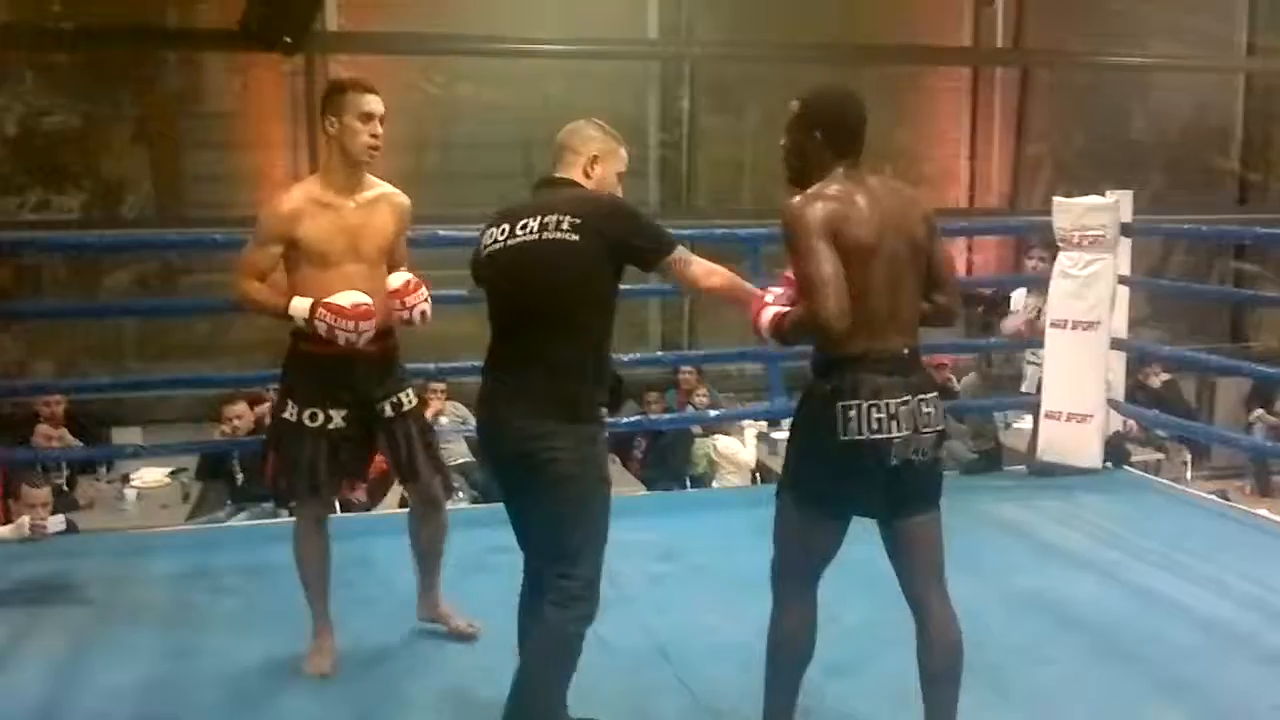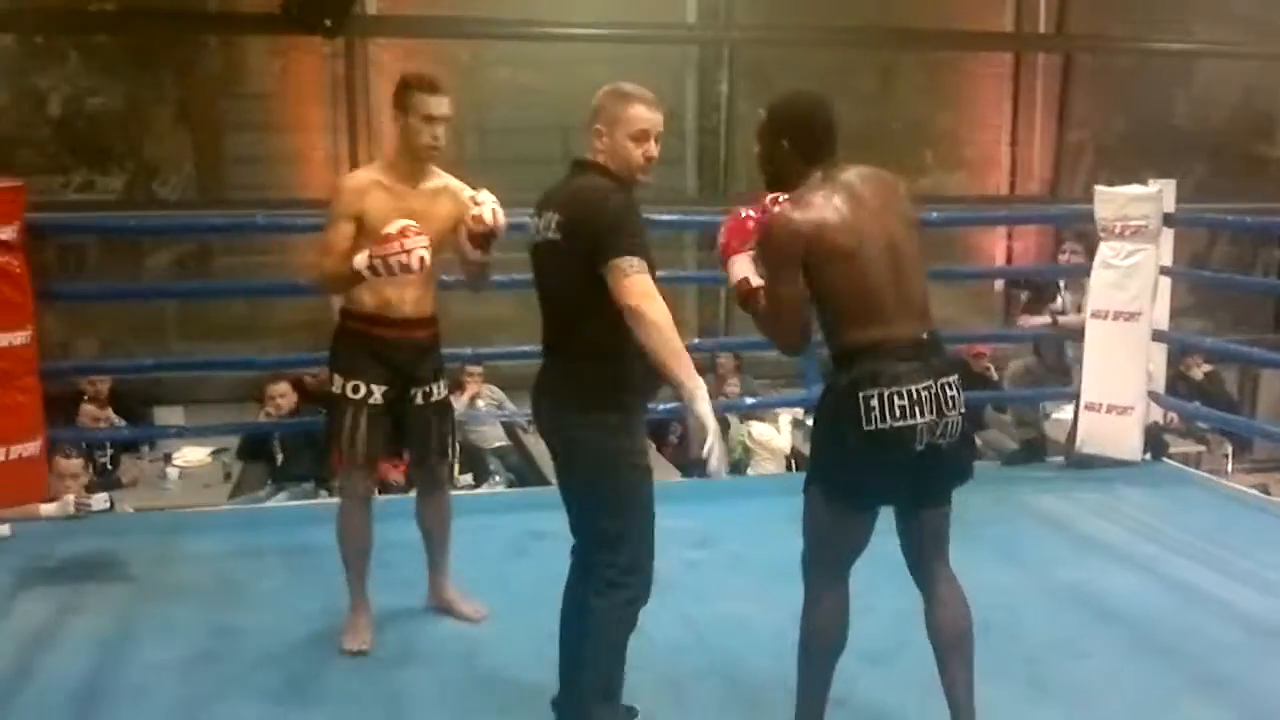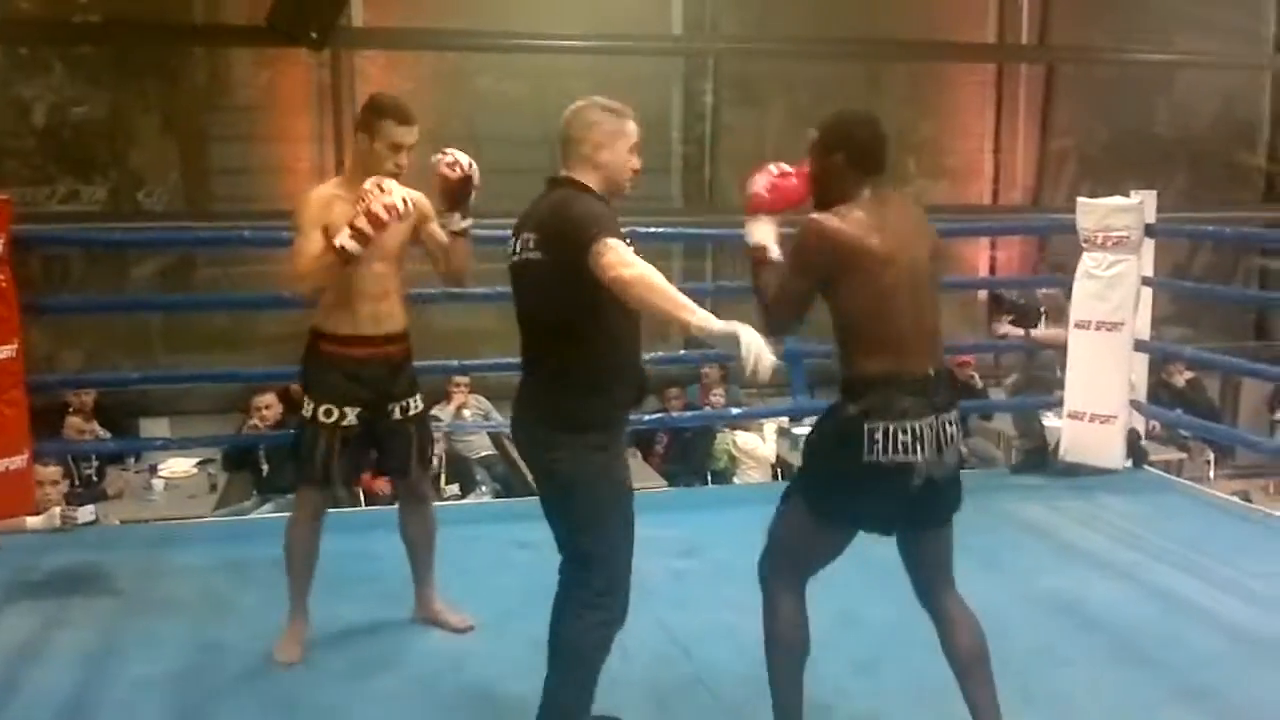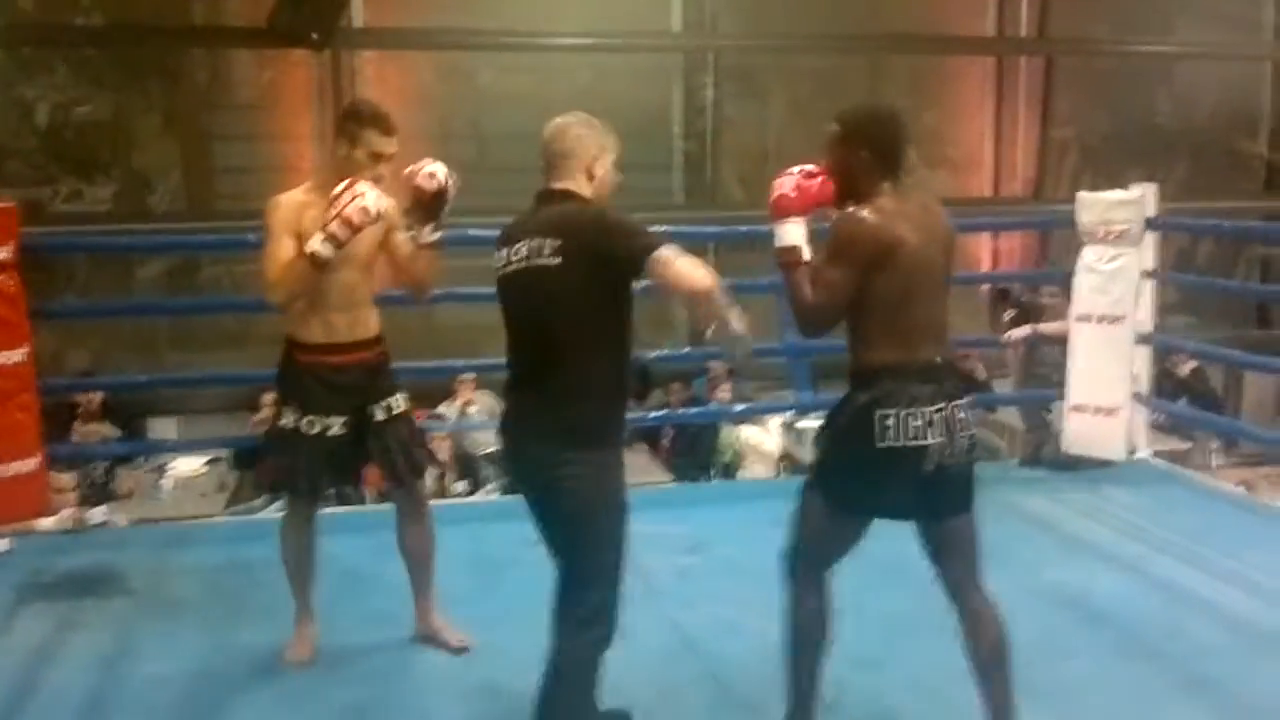
dt=0.4s
person 1, frame 1
left shoulder: (810, 209)
right shoulder: (909, 204)
left elbow: (829, 318)
right elbow: (946, 305)
left wrist: (776, 321)
left hip: (848, 404)
right hip: (914, 400)
left knee: (794, 582)
right knee: (928, 592)
person 1, frame 2
left shoulder: (790, 222)
right shoulder: (886, 185)
left elbow: (791, 337)
left wrist: (741, 266)
left hip: (871, 396)
right hip: (936, 385)
left knee: (825, 575)
right knee: (935, 569)
person 1, frame 3
left shoulder: (827, 231)
right shoulder: (917, 220)
left elbow: (778, 316)
left wrist: (761, 227)
left hip: (872, 425)
right hip: (934, 419)
left knee: (780, 574)
right knee: (939, 591)
person 1, frame 4
left shoulder: (861, 223)
right shoulder: (933, 214)
left elbow: (813, 318)
left wrist: (790, 229)
left hip: (885, 413)
right hip: (944, 406)
left knee: (806, 567)
right knee: (966, 584)
person 2, frame 1
left shoulder: (497, 228)
right shoulder: (603, 214)
right elbow: (700, 275)
left hip: (500, 417)
right hip: (563, 423)
left knee: (544, 572)
right knee: (569, 586)
person 2, frame 2
left shoulder: (558, 200)
right shoulder: (606, 202)
right elbow: (638, 301)
right wrist: (695, 390)
left hip: (566, 400)
right hip: (602, 410)
left knee: (595, 558)
right knee: (621, 571)
person 2, frame 3
left shoulder: (547, 213)
right shoulder: (578, 212)
right elbow: (621, 269)
right wrist: (711, 324)
left hip: (555, 420)
right hip: (579, 430)
left knee: (583, 575)
right knee: (599, 591)
person 2, frame 4
left shoulder: (514, 236)
right shoulder: (594, 226)
right elbow: (692, 280)
right wrist: (729, 318)
left hip: (528, 436)
right hip: (578, 443)
left knee: (578, 585)
right knee: (588, 606)
person 3, frame 1
left shoulder: (395, 204)
right shoulder: (291, 209)
right elbow: (247, 283)
left wrist: (410, 292)
right wrist: (306, 309)
left hip: (382, 360)
right hip: (317, 366)
left knee: (430, 488)
right knee: (312, 505)
left ankle: (432, 599)
right ankle: (322, 631)
person 3, frame 2
left shoulder: (456, 195)
right shoulder: (358, 188)
left elbow: (474, 280)
right elbow: (325, 273)
left wrist: (481, 246)
right wrist: (370, 261)
left hip: (422, 344)
right hip: (364, 343)
left knee: (434, 473)
right knee: (357, 480)
left ankle: (440, 586)
right ankle: (359, 606)
person 3, frame 3
left shoulder: (414, 203)
right shoulder: (321, 202)
left elbow: (456, 275)
right elbow: (306, 282)
left wrist: (457, 211)
right wrist: (357, 231)
left hip: (395, 360)
right hip: (335, 362)
left knee: (417, 485)
right knee: (314, 495)
left ankle: (425, 598)
right ankle: (297, 617)
person 3, frame 4
left shoulder: (385, 209)
right shoulder: (289, 208)
left elbow: (420, 284)
right elbow: (278, 293)
left wrist: (427, 222)
right wrist: (330, 237)
left hip: (371, 362)
right hip: (312, 369)
left knee: (411, 491)
right knee: (302, 502)
left ankle: (426, 614)
right ankle: (304, 620)
